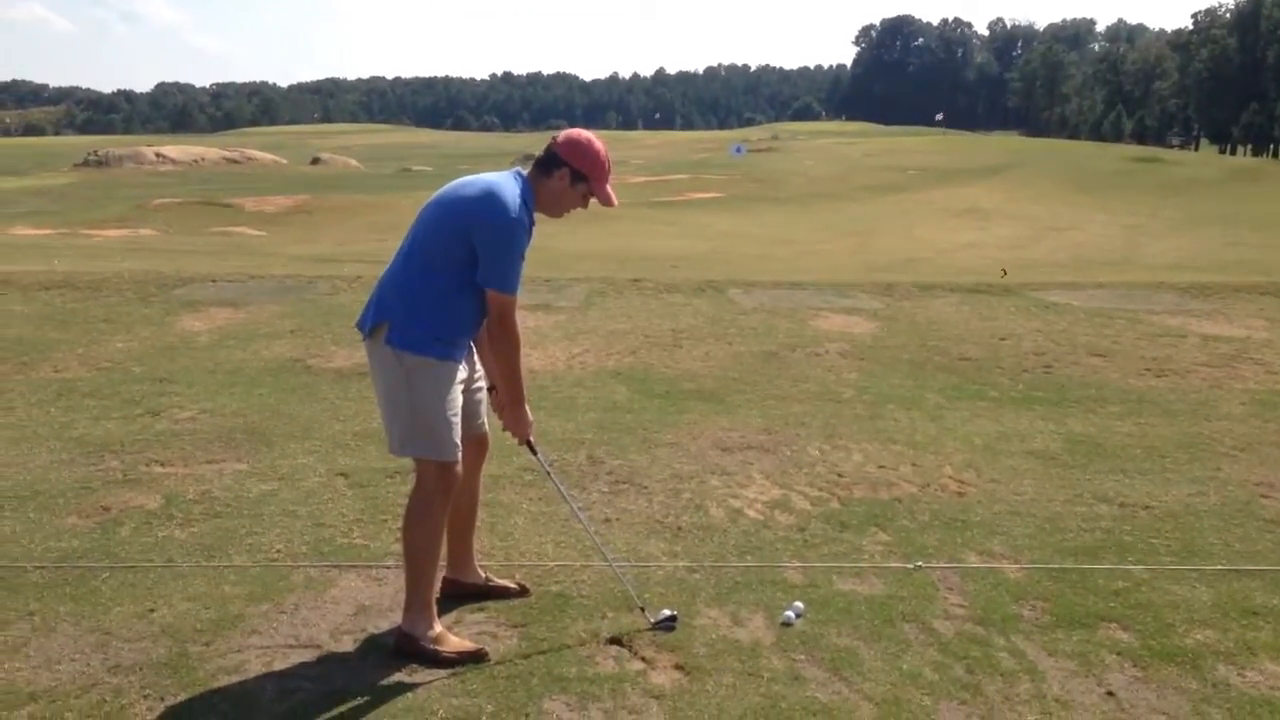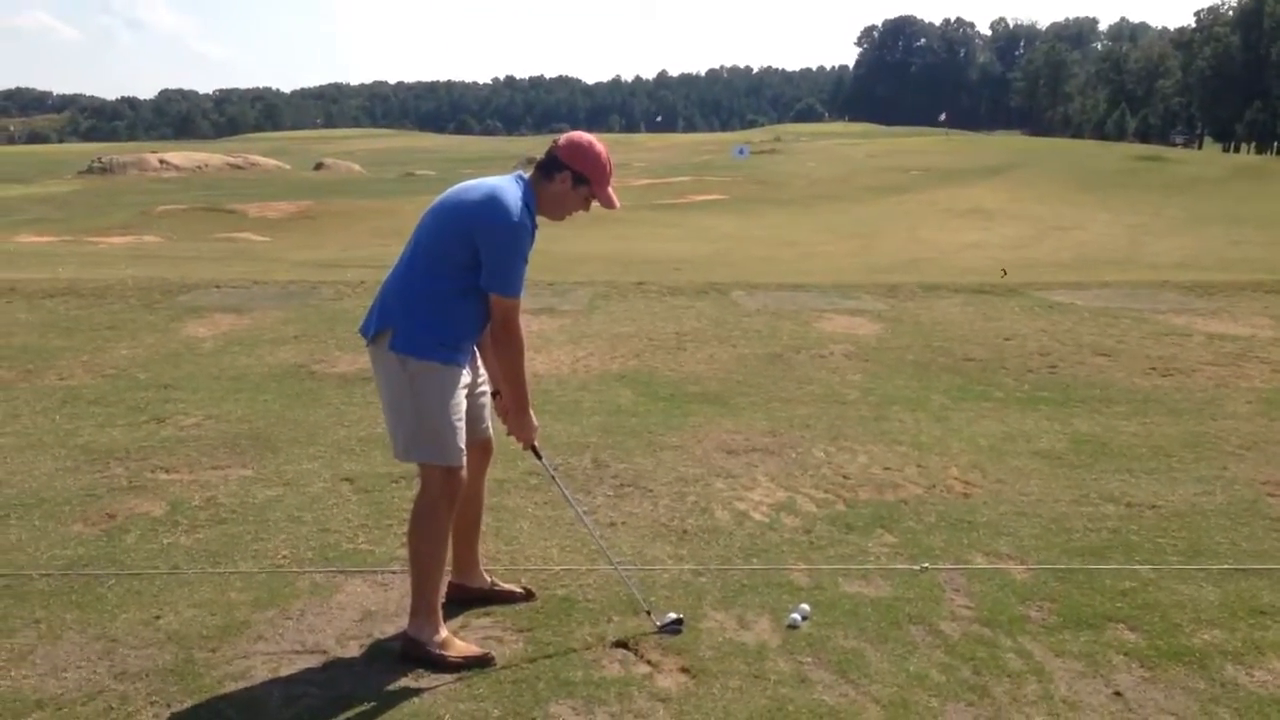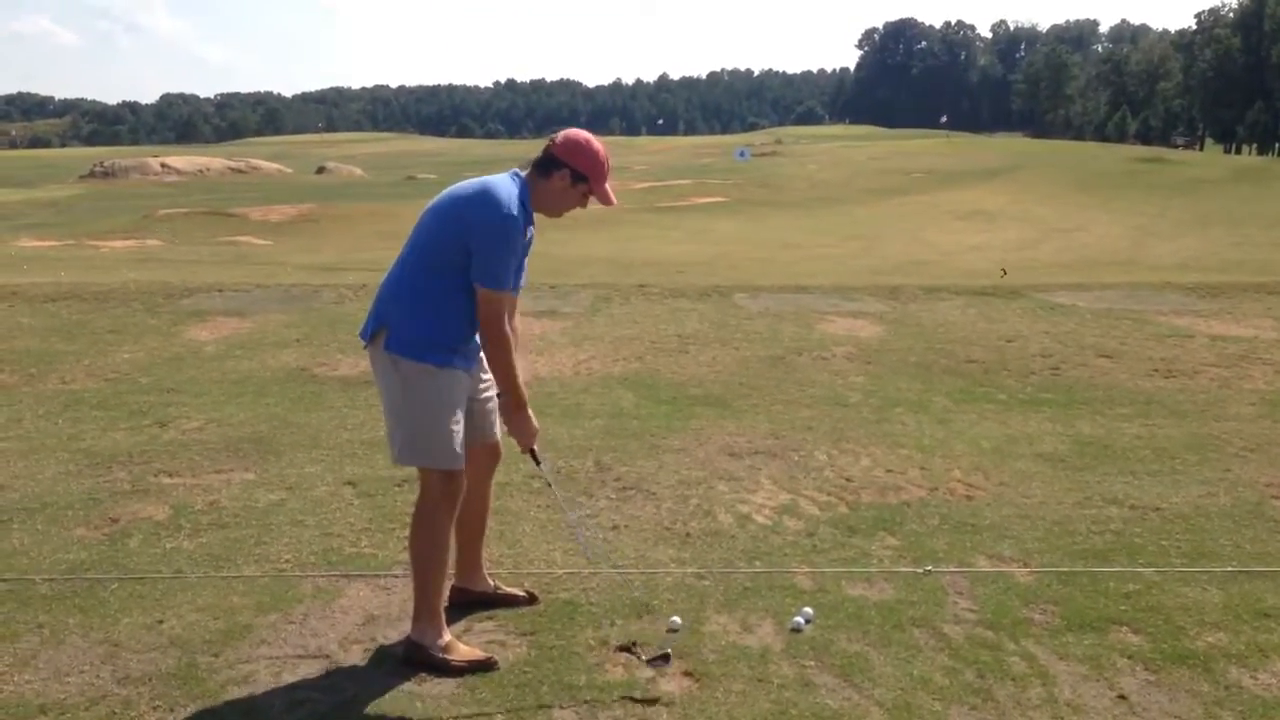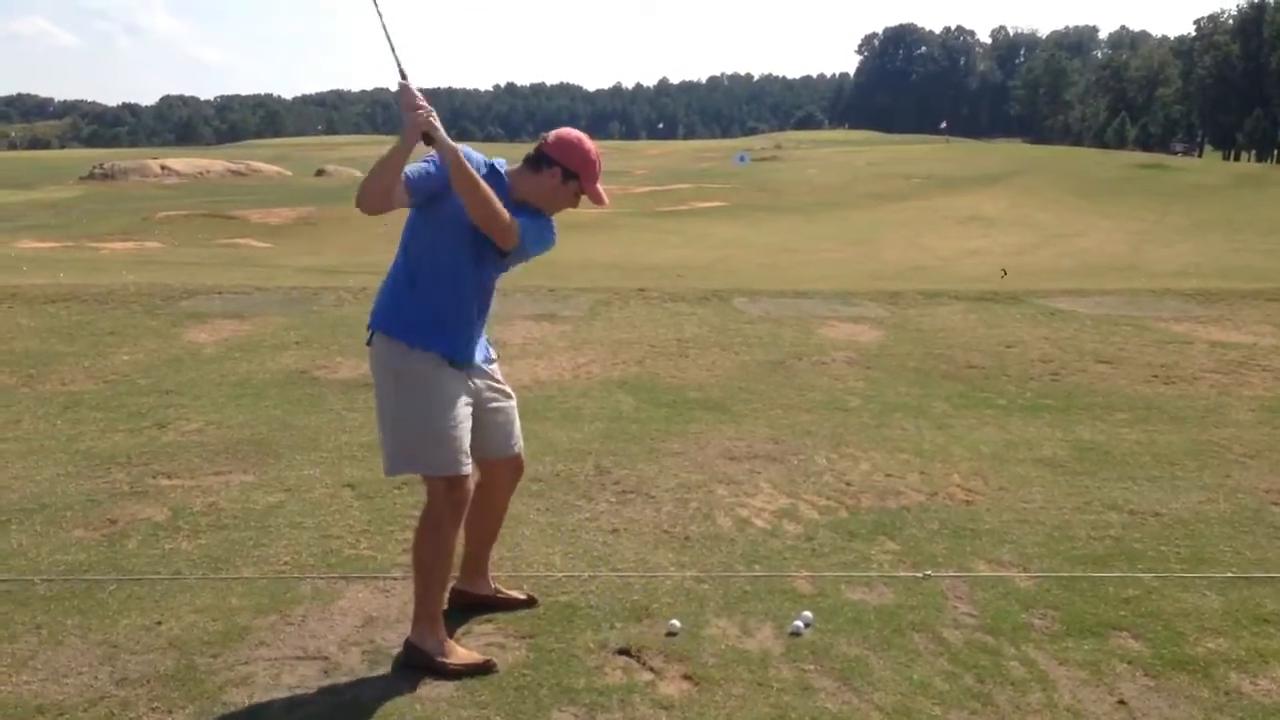
dt=0.4s
person 1, frame 1
left shoulder: (502, 196)
right shoulder: (506, 212)
left elbow: (482, 311)
right elbow: (503, 323)
left wrist: (496, 385)
right wrist: (517, 404)
left hip: (445, 338)
right hip: (412, 341)
left knee: (472, 450)
right knee: (440, 471)
left ankle: (461, 571)
right ankle: (417, 623)
person 1, frame 2
left shoulder: (504, 199)
right shoulder: (509, 217)
left elbow: (485, 315)
right elbow: (506, 328)
left wrist: (500, 388)
right wrist: (521, 409)
left hip: (447, 343)
right hip: (414, 346)
left knee: (476, 454)
right knee: (444, 478)
left ankle: (467, 577)
right ankle: (423, 629)
person 1, frame 3
left shoulder: (519, 216)
right shoulder: (496, 207)
left elbow: (503, 313)
right elbow: (491, 318)
left wrist: (511, 392)
right wrist: (521, 405)
left hip: (457, 349)
right hip: (415, 348)
left knee: (482, 455)
right knee: (445, 482)
left ankle: (469, 579)
right ankle: (427, 633)
person 1, frame 4
left shoulder: (539, 230)
right shoulder: (451, 169)
left elbow: (495, 225)
right elbow: (369, 201)
left wrist: (445, 143)
right wrist: (410, 137)
left hip: (471, 357)
right hip: (410, 350)
left knee: (505, 468)
right knee: (452, 488)
left ankle: (473, 581)
right ankle: (426, 635)
